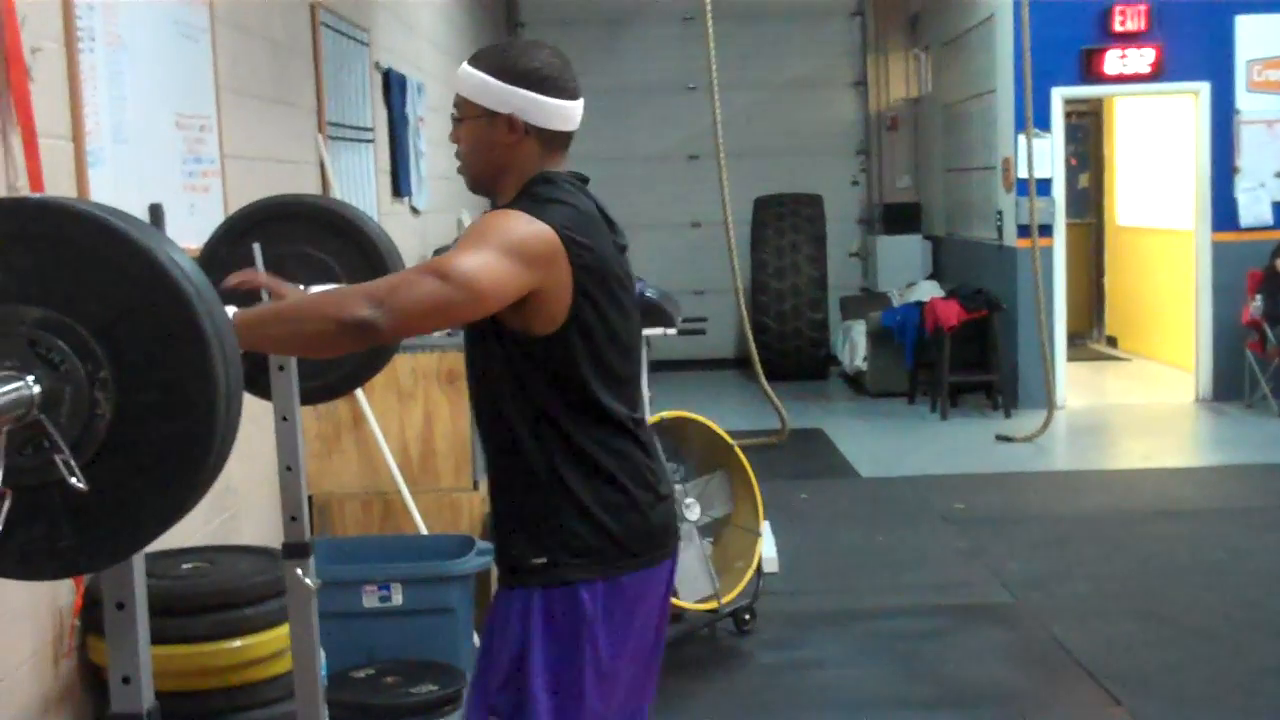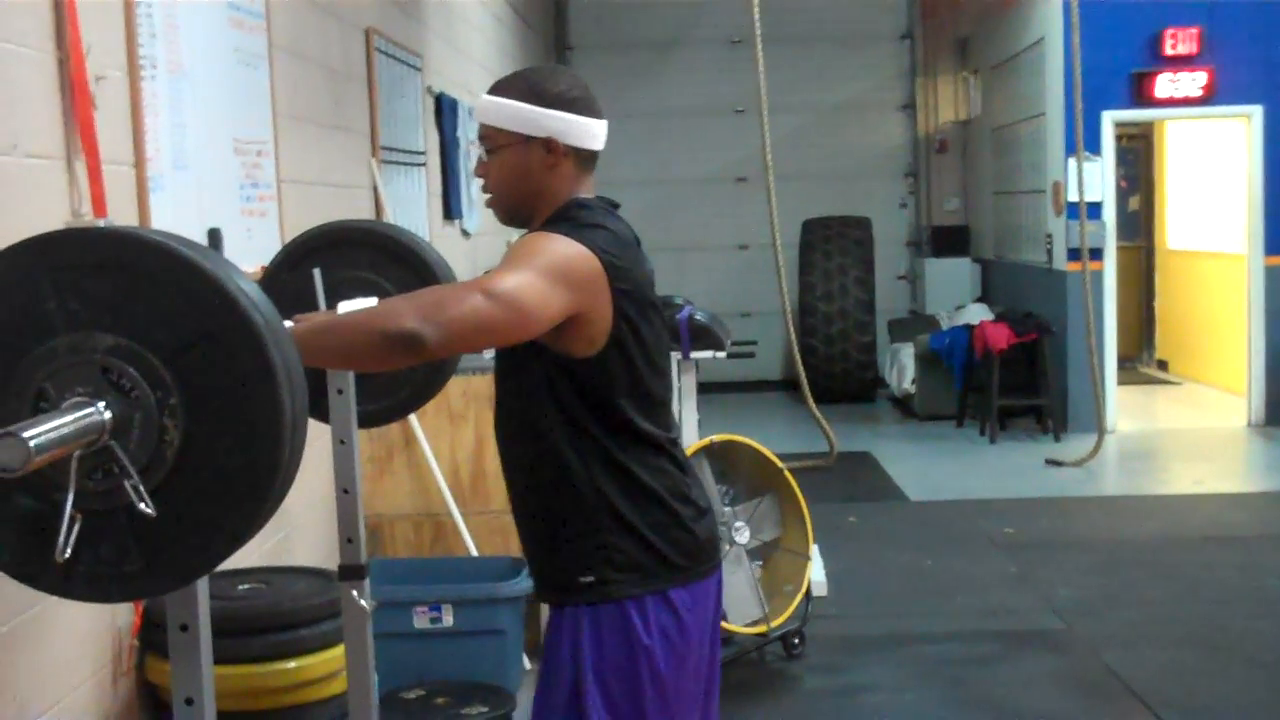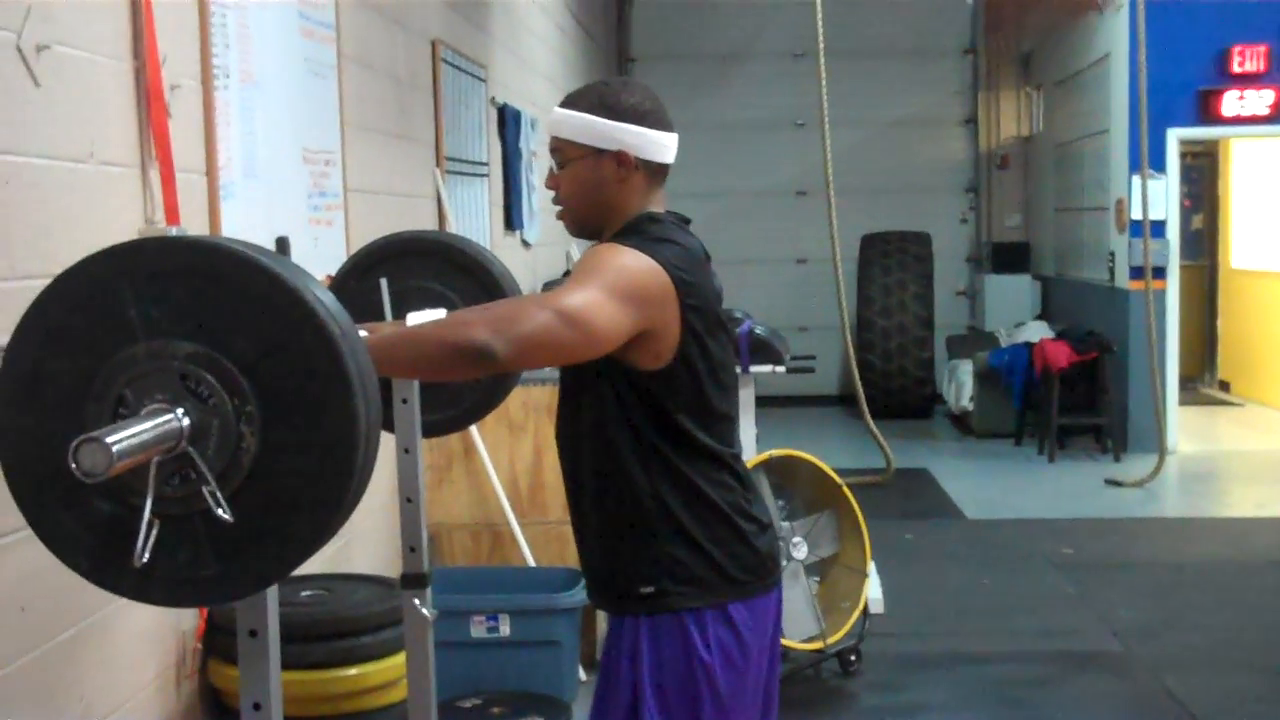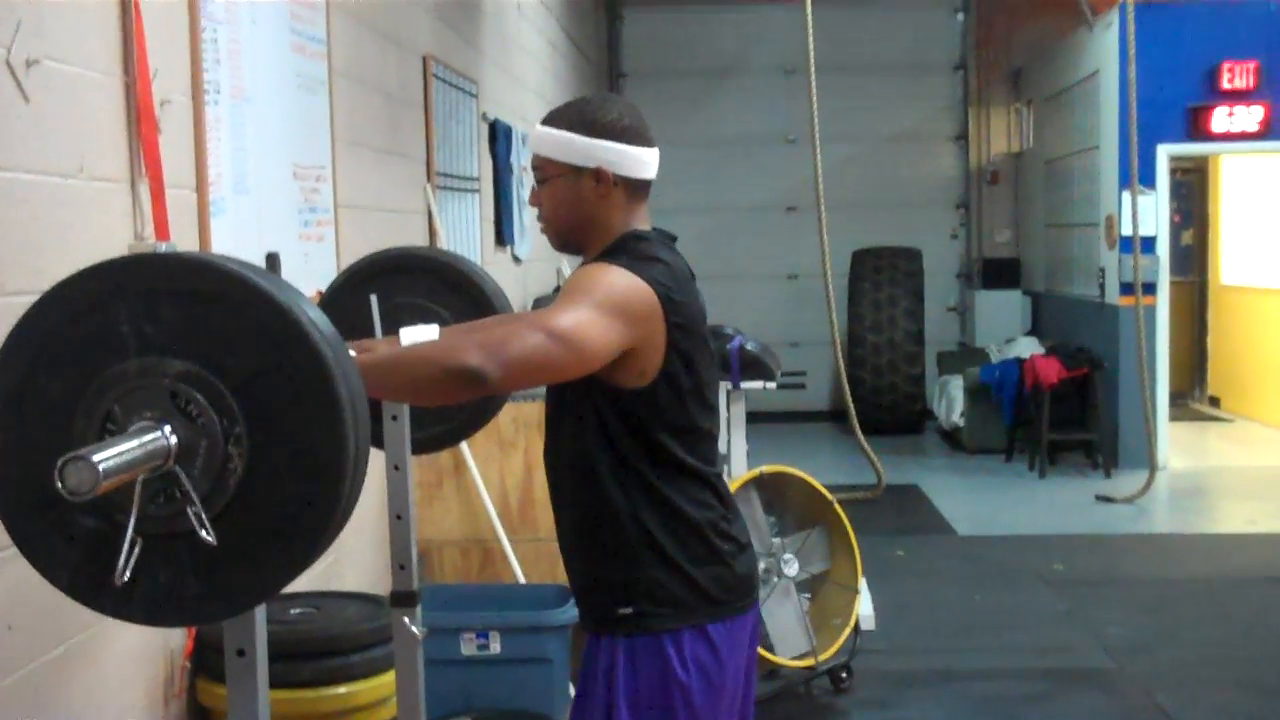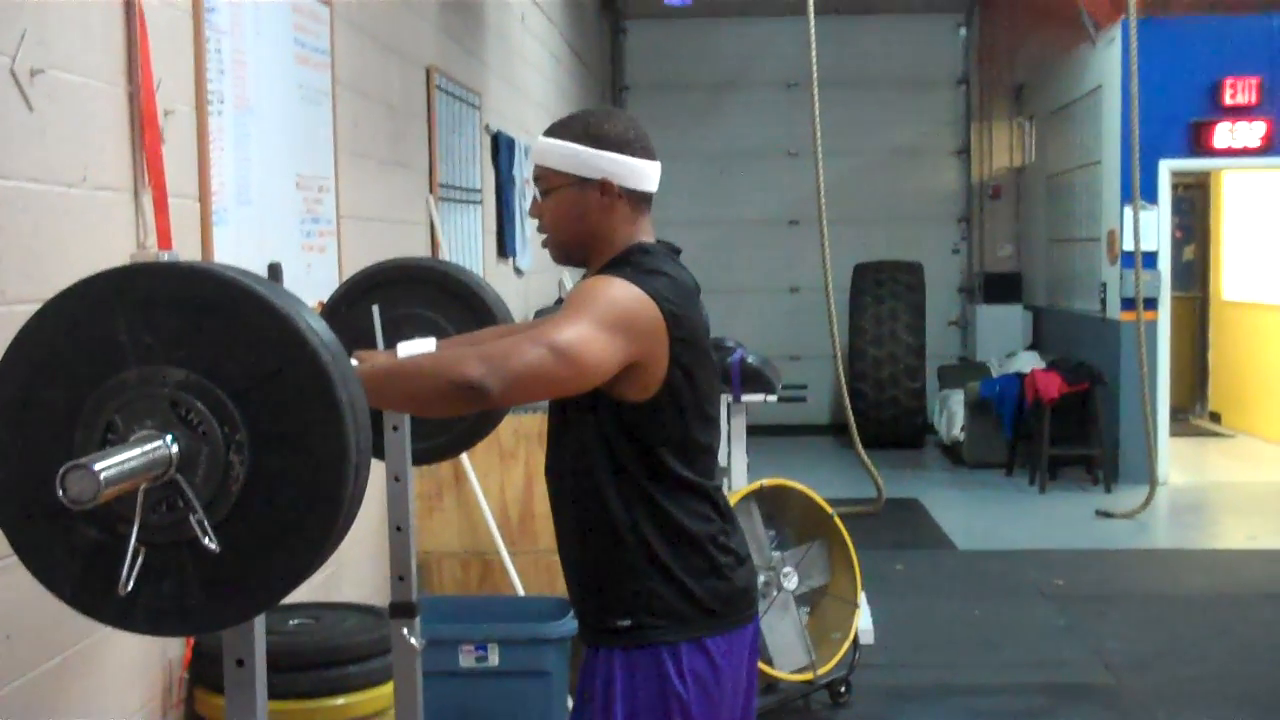
dt=0.7s
person 1, frame 1
left shoulder: (525, 235)
right shoulder: (569, 218)
left elbow: (371, 317)
right elbow: (417, 298)
right wrist: (298, 300)
left hip: (576, 557)
right hip: (614, 538)
person 1, frame 2
left shoulder: (566, 257)
right shoulder: (593, 240)
left elbow: (418, 330)
right elbow: (458, 308)
right wrist: (324, 323)
left hip: (627, 576)
right hip: (653, 558)
person 1, frame 3
left shoulder: (635, 271)
right shoulder: (663, 255)
left elbow: (490, 344)
right elbow: (535, 314)
right wrist: (394, 334)
left hip: (688, 591)
right hip: (718, 569)
person 1, frame 4
left shoulder: (623, 289)
right shoulder: (646, 272)
left elbow: (478, 366)
right elbow: (527, 330)
right wrist: (392, 350)
left hip: (666, 612)
right hip: (697, 590)
person 1, frame 5
left shoulder: (625, 301)
right shoulder: (649, 284)
left elbow: (479, 379)
right elbow: (530, 339)
right wrist: (391, 363)
left hip: (665, 624)
right hip: (697, 601)
